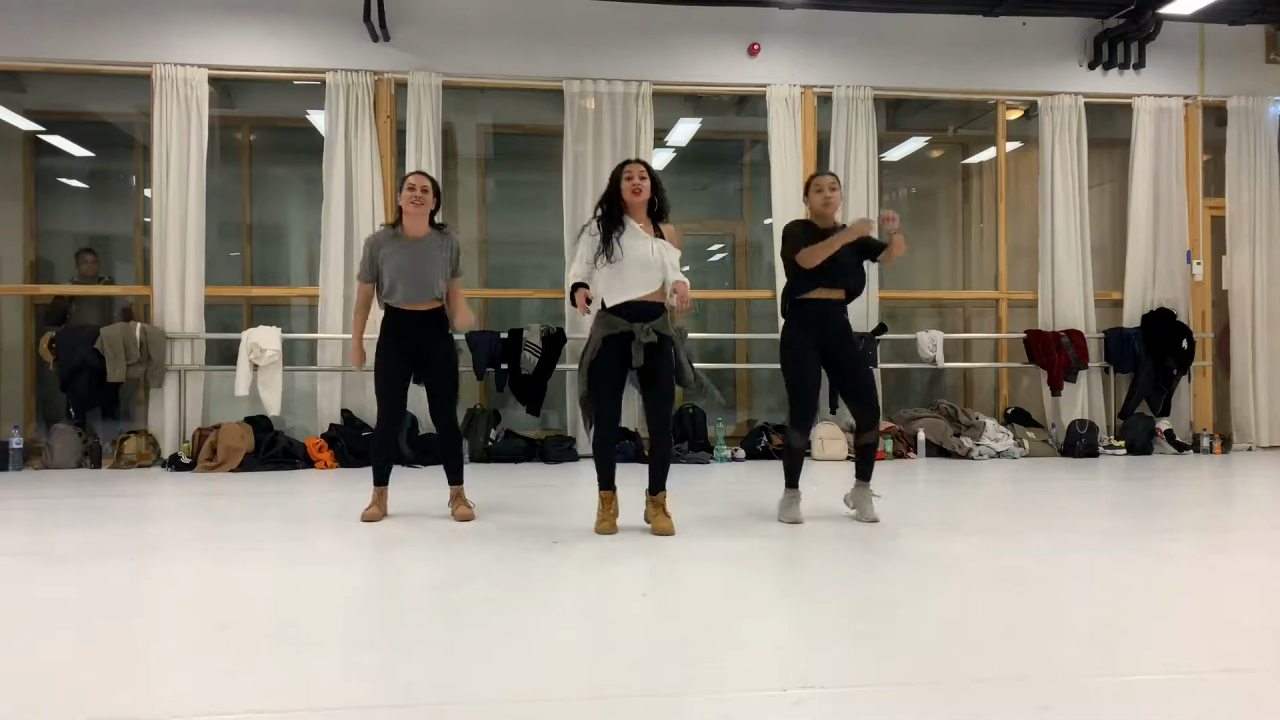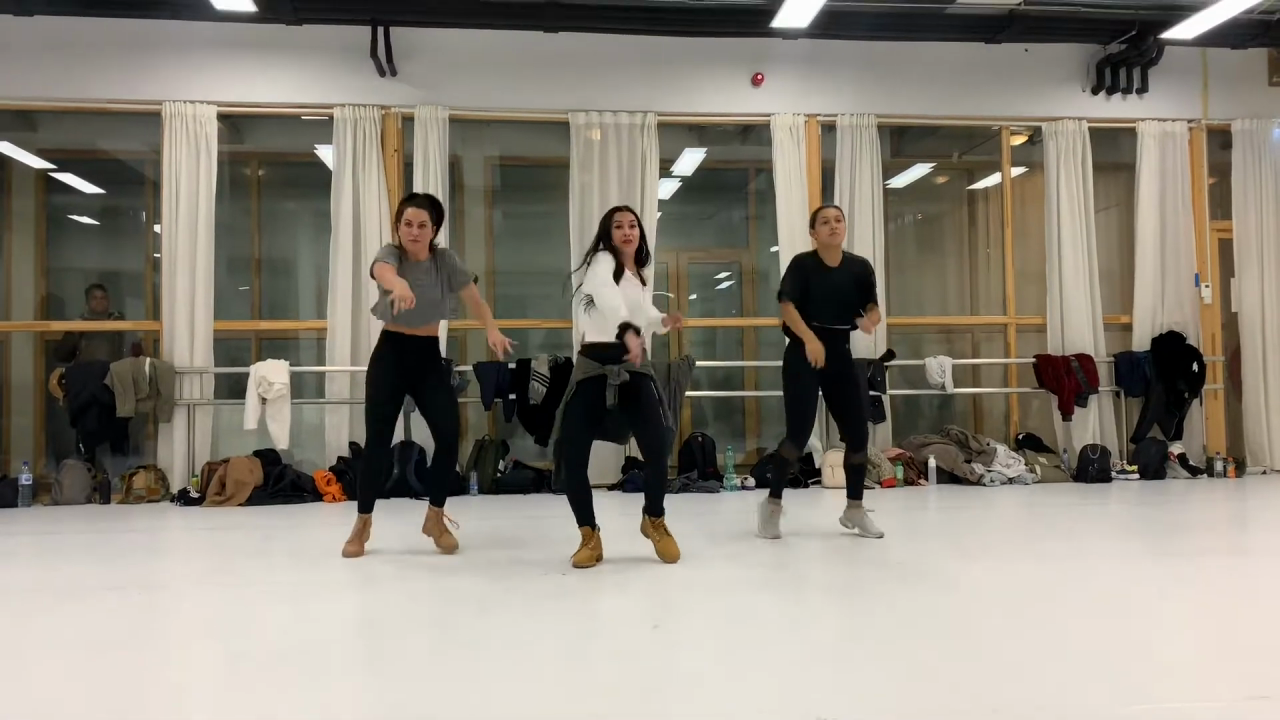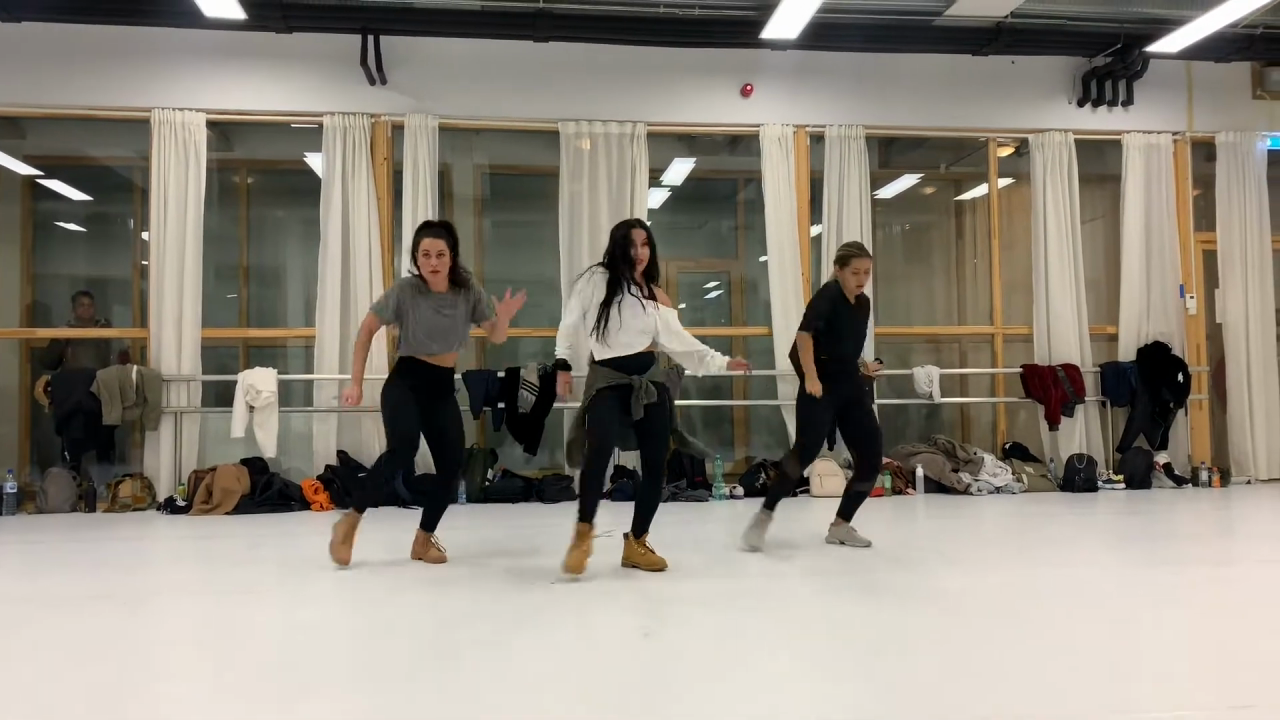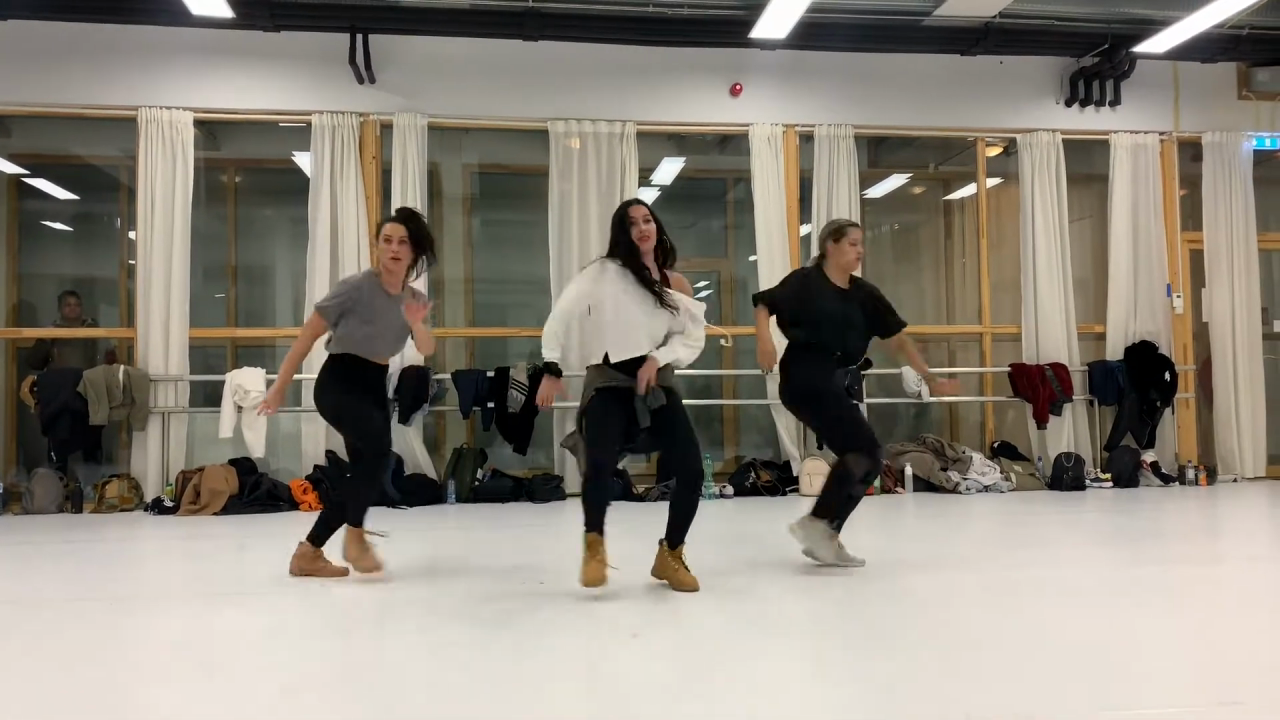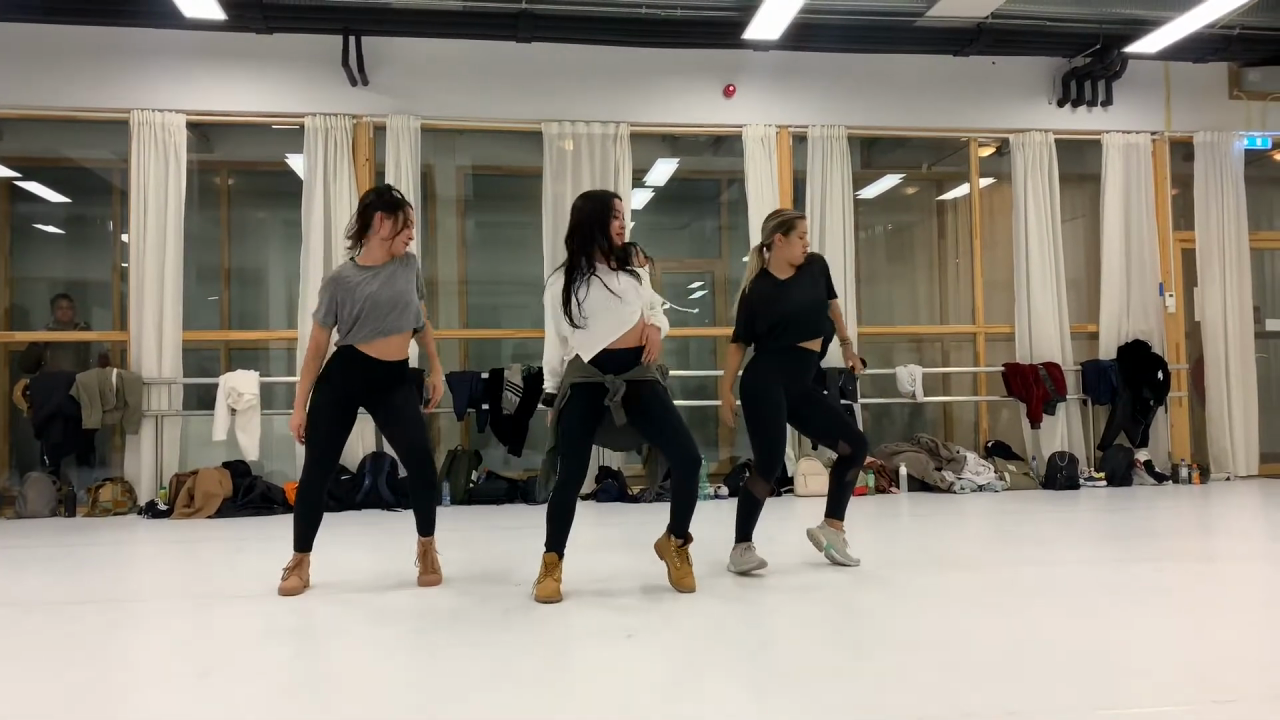
dt=1s
person 1, frame 1
left shoulder: (666, 233)
right shoulder: (600, 228)
right elbow: (578, 270)
left wrist: (680, 285)
right wrist: (579, 288)
left hip: (655, 328)
right hip: (612, 327)
left knee: (661, 417)
right knee: (606, 418)
left ankle: (656, 501)
right ankle: (608, 499)
person 1, frame 2
left shoulder: (641, 276)
right shoulder: (602, 261)
right elbow: (604, 296)
left wrist: (661, 322)
right wrist: (628, 331)
left hip: (633, 369)
right hip: (592, 369)
left knee: (657, 448)
right knee: (571, 460)
left ankle: (655, 521)
right ankle: (589, 537)
person 1, frame 3
left shoulder: (657, 296)
right shoulder: (596, 280)
left elbow: (678, 341)
right elbow: (571, 323)
left wrist: (721, 362)
right wrist: (563, 365)
left hip: (650, 381)
right hip: (607, 379)
left knee: (656, 466)
right knee: (599, 450)
left ankle: (636, 543)
right ankle: (583, 534)
person 1, frame 4
left shoulder: (672, 282)
right shoulder: (604, 272)
left elbow: (693, 335)
right elbow: (563, 315)
left wrist: (660, 359)
right wrist: (552, 369)
left hip: (655, 383)
right hip: (609, 382)
left knee: (691, 471)
right knee: (601, 466)
left ankle: (670, 555)
right ankle: (594, 544)
person 1, frame 5
left shoulder: (631, 260)
right shoulder: (563, 279)
left elbow: (651, 303)
right elbow: (555, 341)
left wrist: (656, 325)
right wrist: (551, 396)
left hip: (638, 373)
right hip: (586, 379)
left knee: (687, 459)
right knee: (570, 475)
left ankle: (675, 544)
right ankle: (552, 564)
person 2, frame 1
left shoulder: (447, 241)
right shoulder: (379, 241)
left elbow: (453, 292)
right elbow: (365, 294)
left wrist: (461, 313)
right wrist: (357, 342)
left hip: (434, 329)
right hip: (395, 330)
left knee: (444, 415)
right knee: (388, 415)
left ankle: (457, 495)
right ankle: (379, 496)
person 2, frame 2
left shoulder: (446, 260)
right shoulder: (390, 254)
left elbow: (472, 297)
right elbow: (383, 273)
left wrist: (493, 330)
right wrist: (399, 285)
left hip: (429, 357)
right hip: (390, 354)
left knee: (449, 436)
right knee: (378, 443)
left ankle: (435, 517)
right ankle: (362, 524)
person 2, frame 3
left shoulder: (468, 291)
right shoulder: (405, 291)
left elbow: (497, 337)
right elbow: (367, 330)
left wrist: (503, 318)
right wrist: (356, 382)
left hip: (443, 385)
right hip: (405, 379)
left knee: (451, 464)
right knee: (403, 447)
left ankle: (424, 538)
right ankle: (350, 521)
person 2, frame 4
left shoulder: (412, 297)
right shoulder: (354, 287)
left elbow: (427, 350)
right elbow: (308, 335)
left wrist: (418, 324)
right wrist: (278, 386)
left hip: (375, 386)
right hip: (340, 382)
left knee: (366, 469)
right knee: (378, 443)
left ankle: (309, 554)
right ankle: (355, 534)
person 2, frame 5
left shoulder: (409, 265)
right shoulder: (340, 279)
left elbow: (421, 323)
right elbow: (317, 343)
left wrist: (436, 369)
right wrist: (300, 405)
left hip: (395, 380)
right hip: (343, 376)
left knee: (421, 460)
right knee: (317, 469)
left ankle: (426, 548)
right ankle: (299, 563)
person 3, frame 1
left shoulder: (852, 235)
right shoulder: (796, 230)
left elbow: (893, 253)
right elbow: (807, 259)
left wrist: (894, 229)
right wrist: (846, 235)
left hip: (838, 326)
right hip: (801, 326)
left knee: (869, 411)
right knee: (803, 414)
left ankle: (861, 490)
right ankle: (791, 494)
person 3, frame 2
left shoulder: (860, 267)
right shoulder: (802, 264)
left elbow: (874, 310)
right elbow: (786, 306)
left wrist: (869, 322)
right wrist: (809, 338)
left hip: (839, 353)
right hip: (802, 354)
left knee: (858, 432)
right knee: (799, 431)
left ankle: (855, 509)
right ankle: (772, 504)
person 3, frame 3
left shoulder: (863, 304)
right shoulder: (831, 295)
right elbow: (805, 334)
left wrist: (862, 365)
right wrist: (811, 376)
left hip: (851, 384)
right hip: (821, 385)
left knee: (872, 460)
right knee: (807, 449)
left ankle: (840, 525)
right ankle: (764, 517)
person 3, frame 4
left shoulder: (865, 293)
right shoulder: (806, 280)
left elbow: (898, 337)
right elbow: (762, 305)
left wrist: (930, 378)
right wrist: (765, 339)
left hip: (831, 382)
right hip: (805, 378)
left knee: (867, 460)
right knee: (865, 448)
left ankle: (826, 539)
right ankle: (814, 522)
person 3, frame 5
left shoulder: (816, 266)
right shoulder: (757, 289)
left elbow: (831, 304)
right elbow: (739, 341)
left wrist: (847, 345)
right wrist: (725, 388)
left hip: (802, 383)
right hip: (765, 380)
left knee: (855, 445)
right knee: (770, 463)
left ankle: (831, 529)
right ankle: (741, 547)
